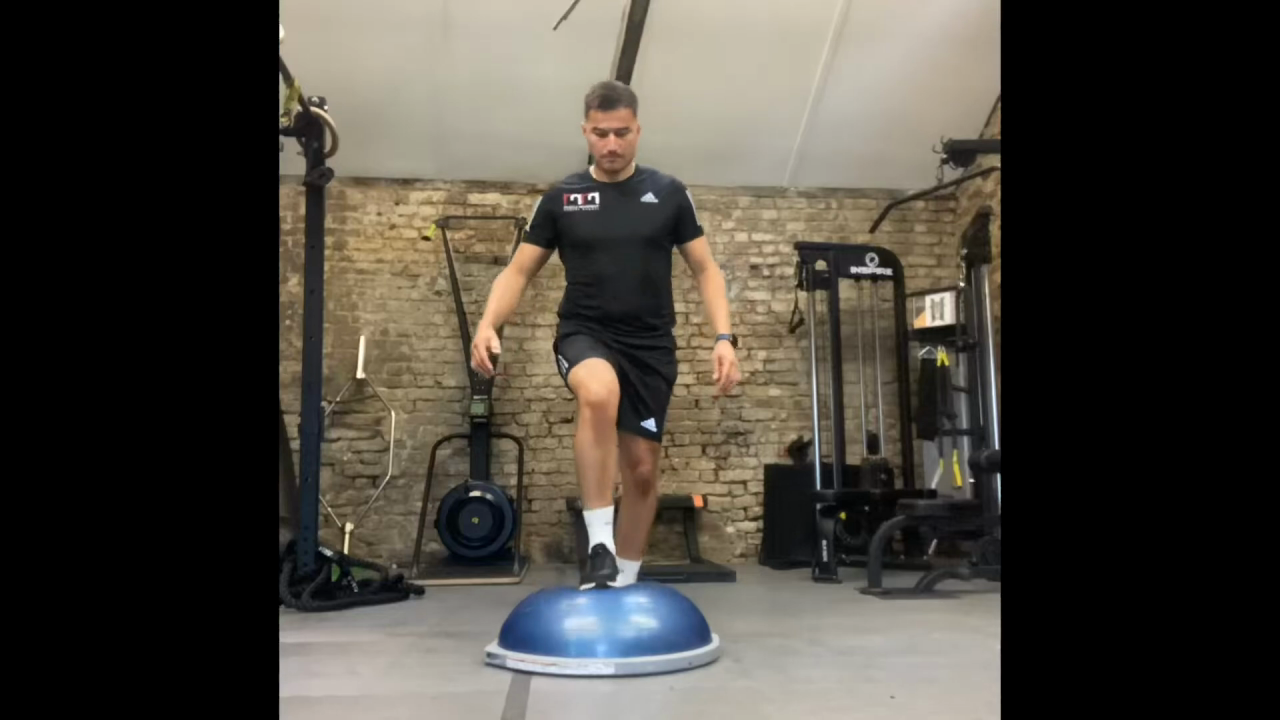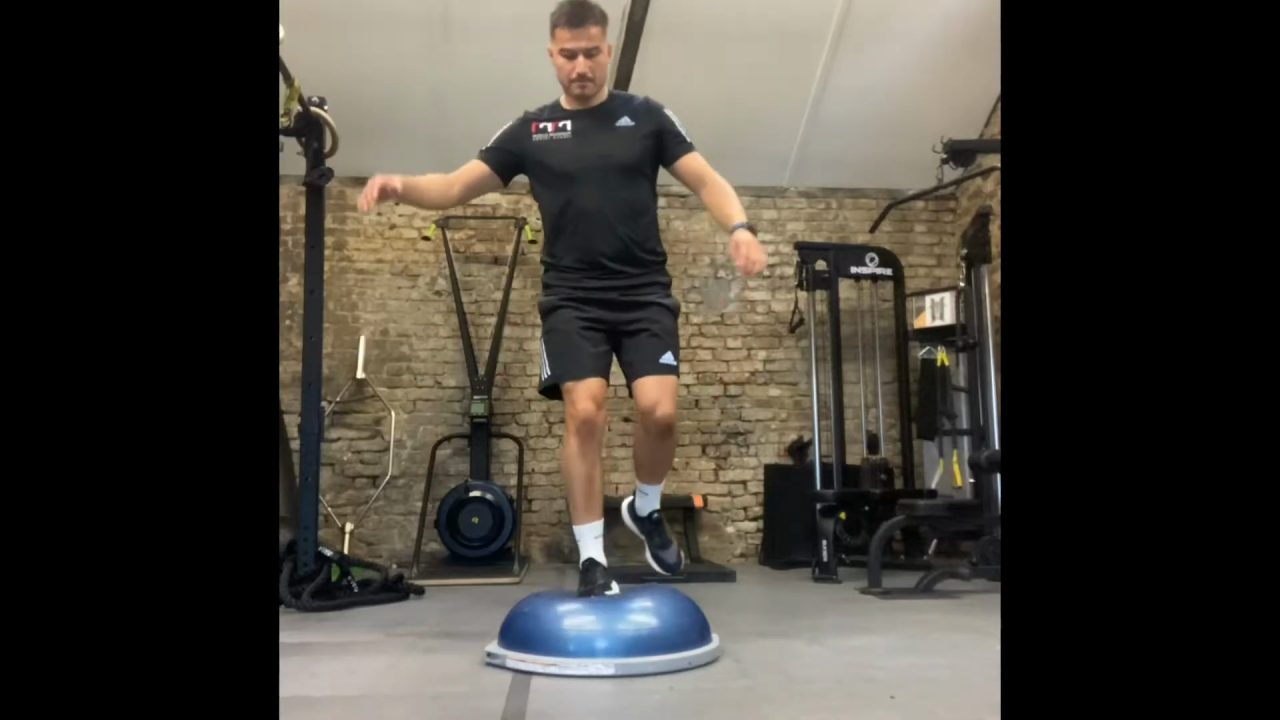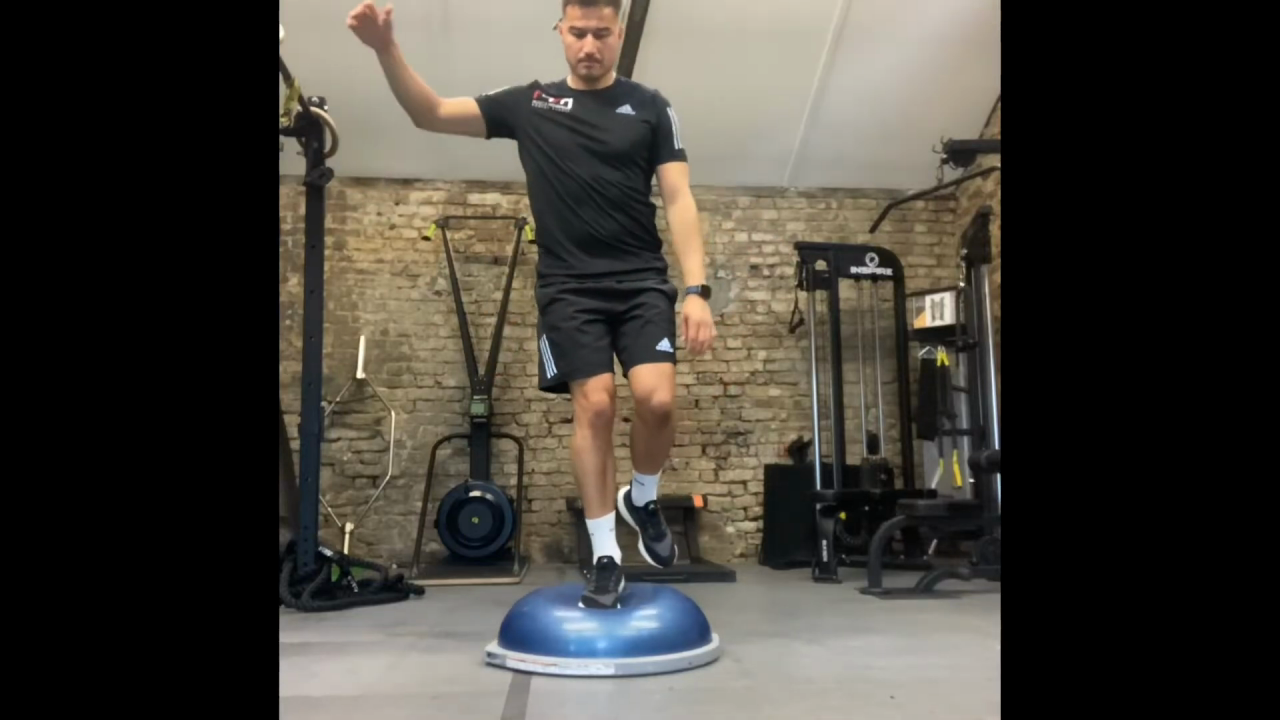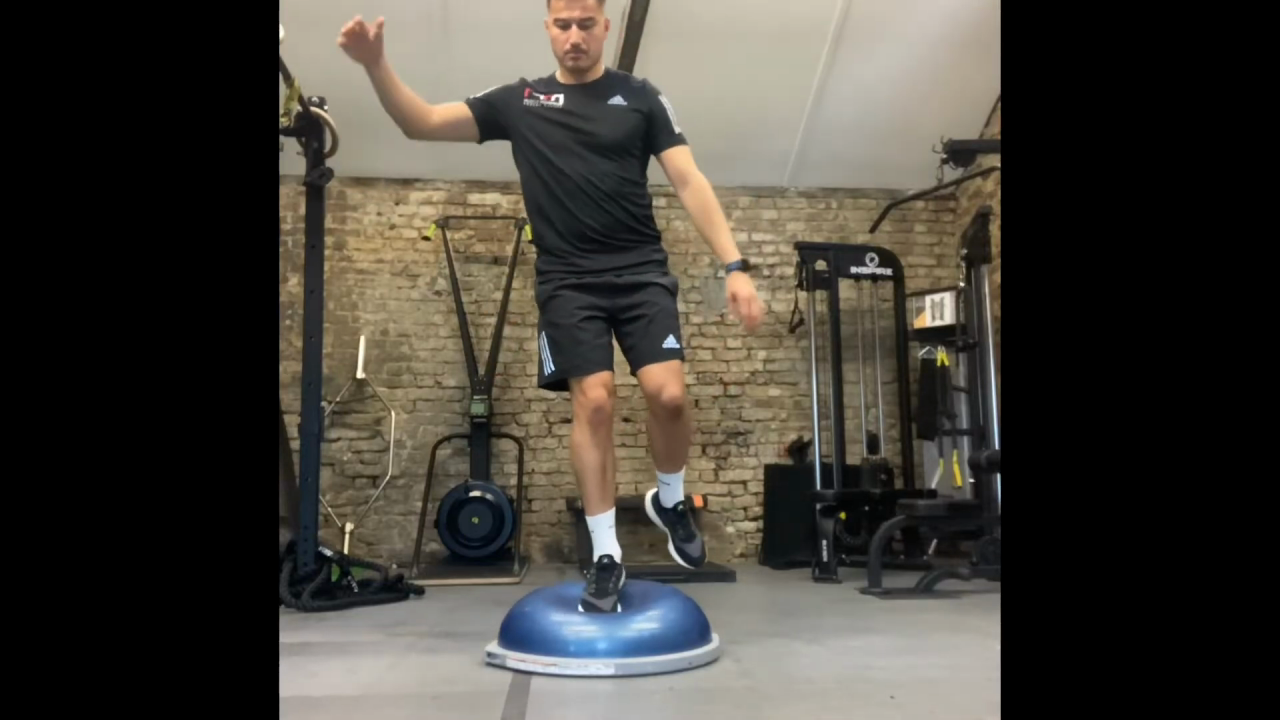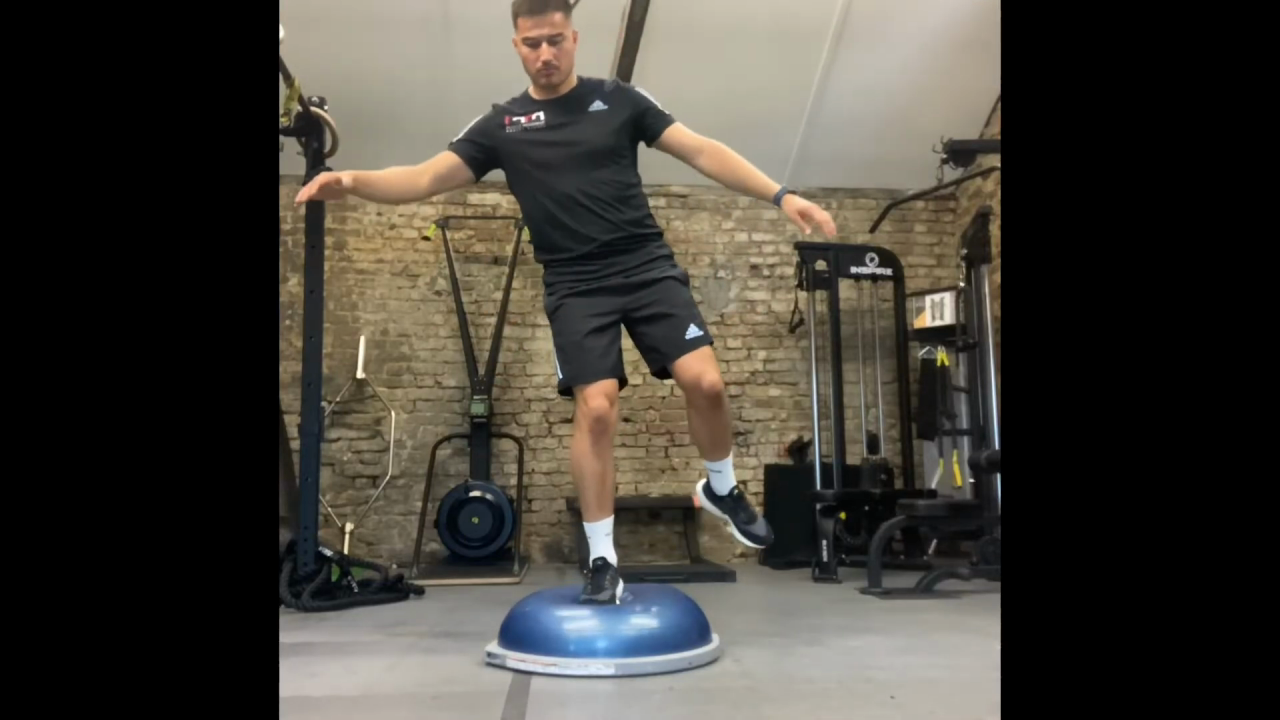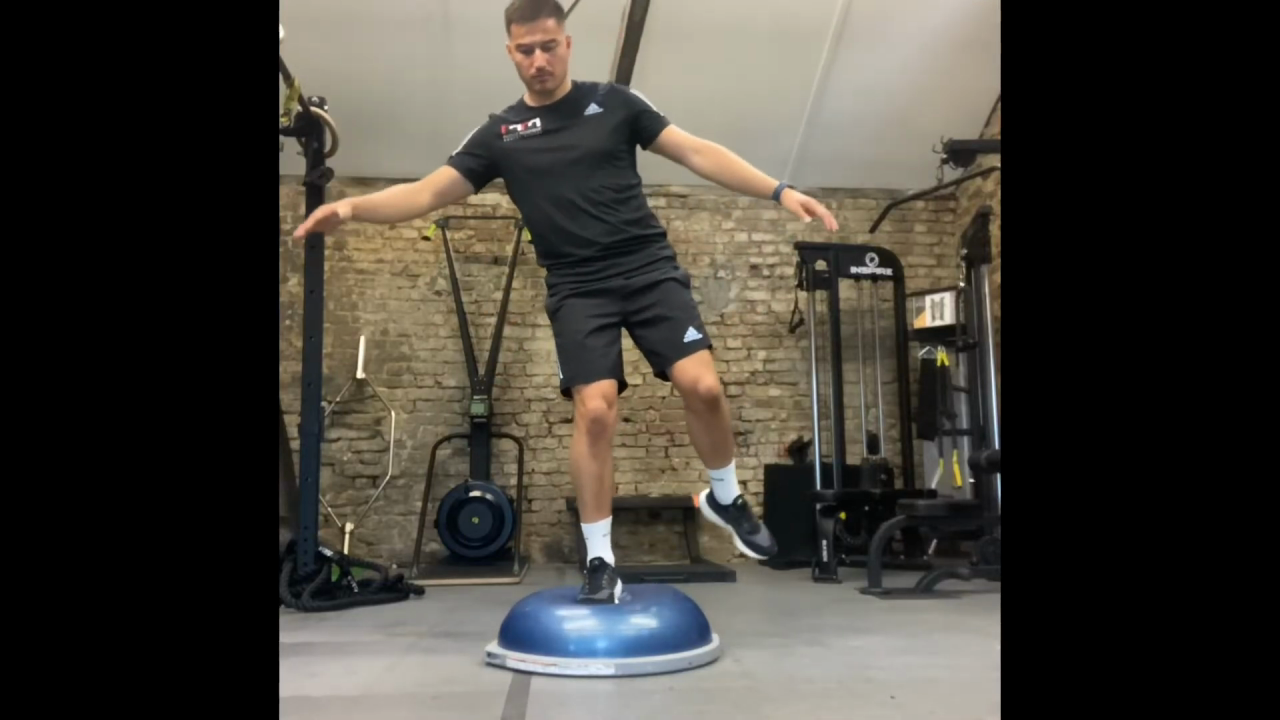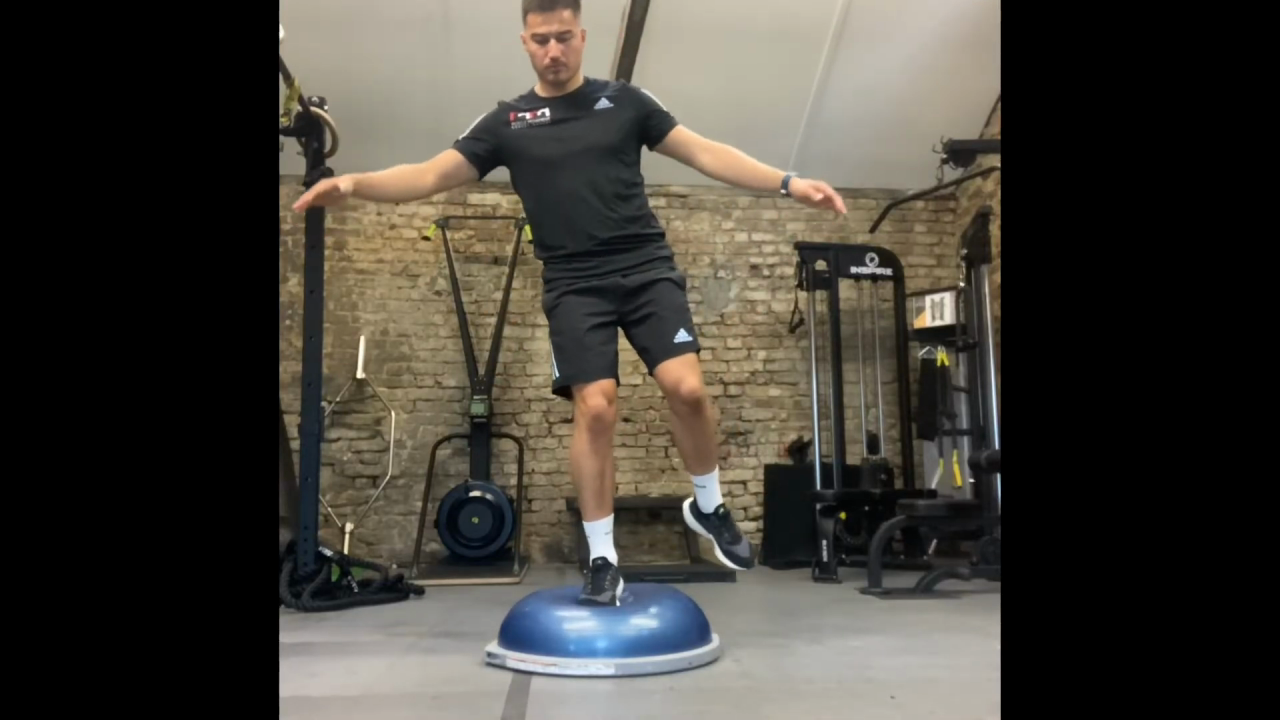
dt=0.7s
person 1, frame 1
left shoulder: (668, 193)
right shoulder: (561, 198)
left elbow: (705, 268)
right elbow: (518, 271)
left wrist: (723, 337)
right wrist: (487, 323)
left hip: (651, 345)
right hip: (585, 334)
left knee: (642, 468)
right knee: (599, 394)
left ankle: (627, 581)
right ankle: (599, 548)
person 1, frame 2
left shoulder: (645, 116)
right shoulder: (529, 130)
left elbow: (704, 180)
right elbow: (456, 185)
left wrist: (738, 227)
right wrist: (399, 186)
left hip: (643, 291)
right hip: (571, 296)
left knee: (659, 409)
right knee: (584, 412)
left ankle: (644, 509)
right ankle: (592, 557)
person 1, frame 3
left shoulder: (650, 108)
right shoulder: (528, 103)
left elbow: (679, 200)
right elbow: (430, 113)
left wrist: (697, 290)
left hip: (641, 279)
right hip: (569, 284)
left knee: (656, 400)
right knee: (594, 406)
left ankle: (644, 500)
right ankle: (605, 556)
person 1, frame 4
left shoulder: (641, 98)
right shoulder: (518, 101)
left elbow: (689, 181)
right elbow: (421, 122)
left wrist: (734, 266)
right wrist: (375, 63)
left hip: (640, 269)
right hip: (567, 279)
left knee: (668, 393)
right knee: (593, 401)
left ankle: (669, 501)
right ankle: (606, 556)
person 1, frame 5
left shoulder: (620, 99)
right shoulder: (501, 125)
left elbow: (700, 151)
right elbow: (425, 179)
left wrist: (780, 194)
right wrist: (353, 181)
left hip: (648, 267)
right hip: (575, 286)
left knee: (705, 382)
right knee: (596, 410)
left ankle: (721, 488)
right ankle: (602, 561)
person 1, frame 6
left shoulder: (615, 102)
right shoulder: (499, 134)
left elbow: (696, 152)
right elbow: (426, 194)
left wrist: (778, 191)
right wrist: (352, 208)
left hip: (649, 268)
right hip: (577, 288)
left knee: (702, 387)
right knee: (595, 411)
left ankle: (726, 499)
right ankle: (599, 561)
person 1, frame 7
left shoulder: (624, 100)
right shoulder: (506, 122)
left elbow: (704, 152)
right elbow: (430, 175)
left wrist: (788, 182)
right wrist: (355, 183)
left hip: (645, 267)
right hip: (574, 284)
left knee: (687, 388)
right knee: (595, 409)
left ankle: (708, 506)
right ankle: (602, 559)
